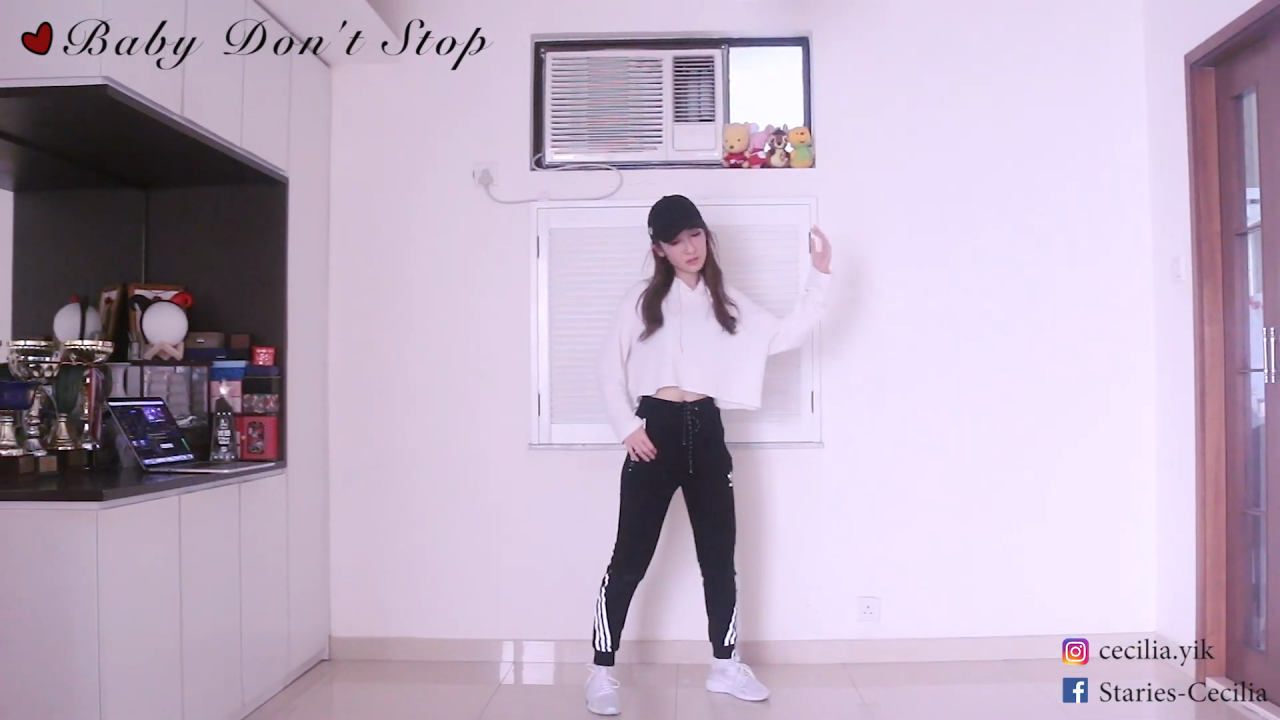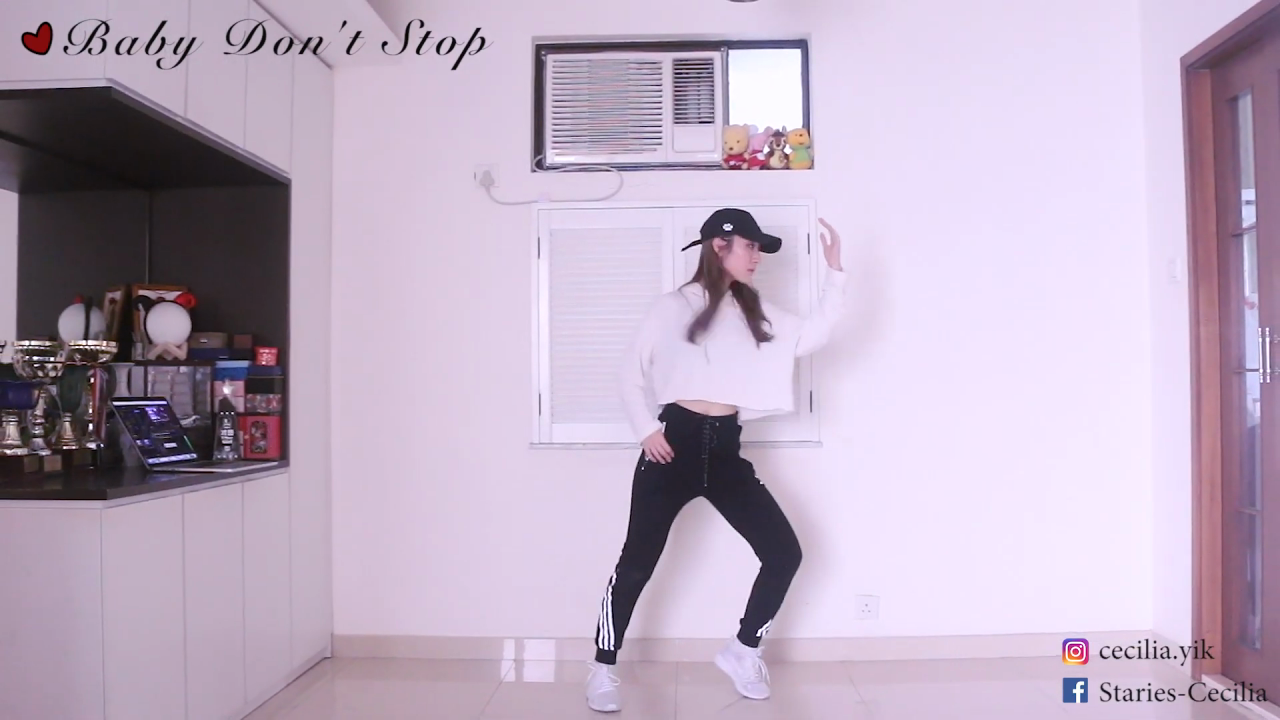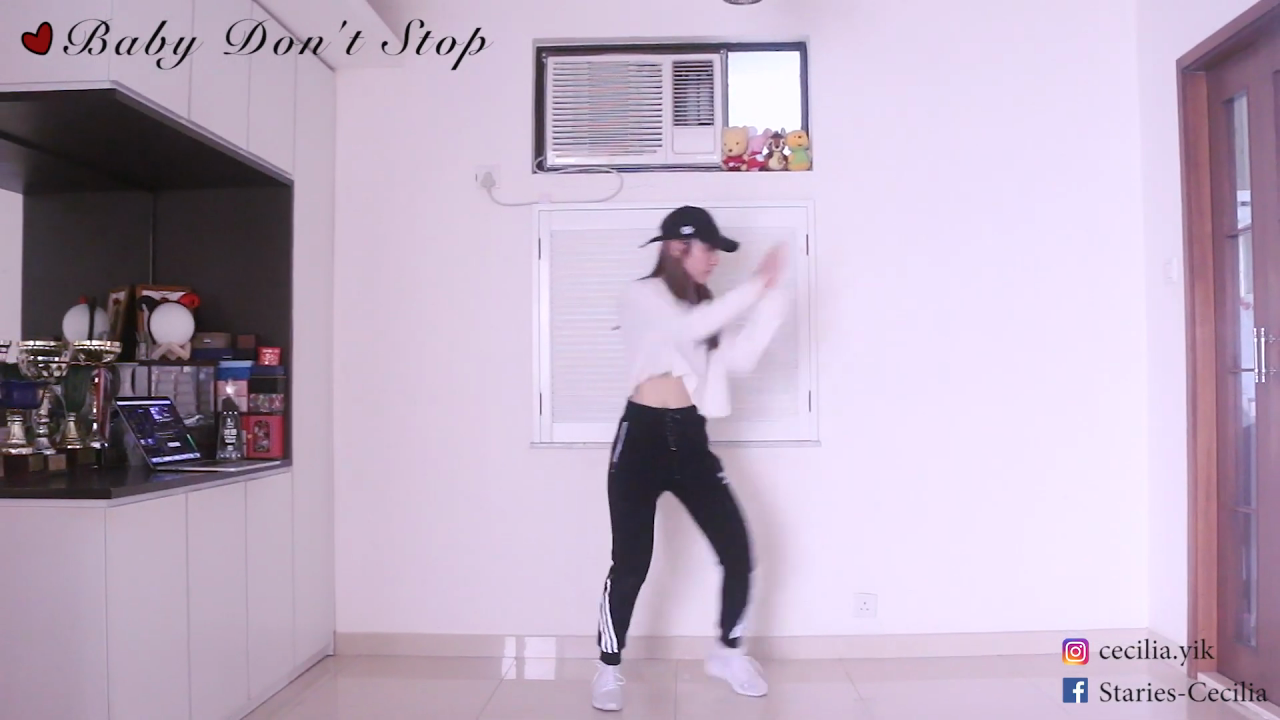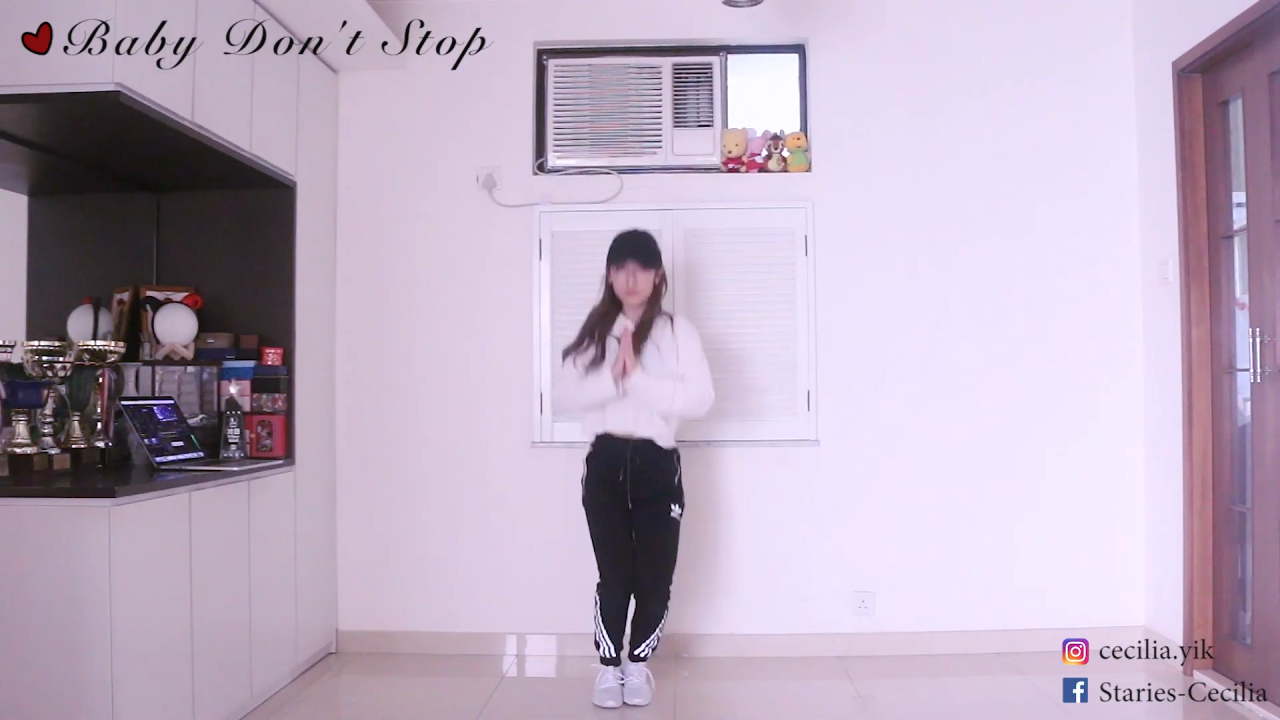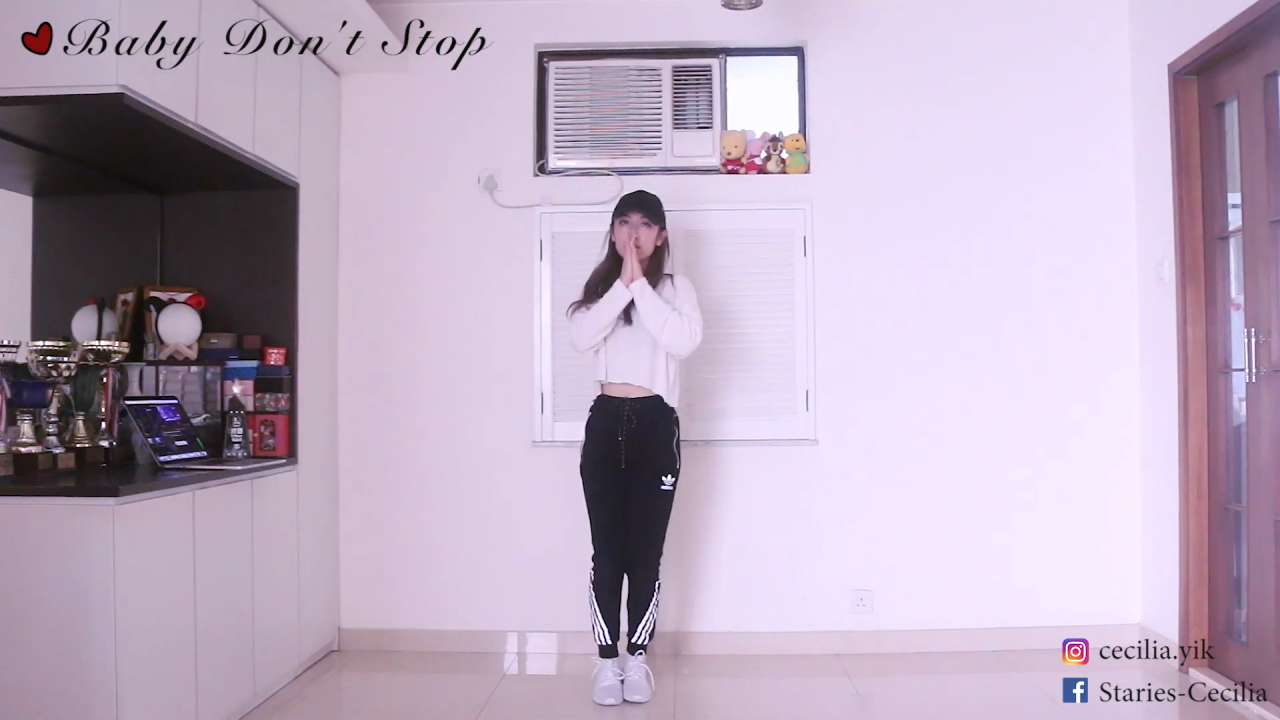
dt=0.5s
person 1, frame 1
left shoulder: (727, 301)
right shoulder: (641, 299)
left elbow: (786, 335)
right elbow: (610, 368)
left wrist: (819, 276)
right wrist: (627, 427)
left hip: (706, 433)
right hip: (656, 430)
left knee: (719, 558)
right knee: (630, 559)
left ankle: (725, 665)
right ankle: (602, 671)
person 1, frame 2
left shoulder: (757, 313)
right shoulder: (674, 306)
left elbow: (812, 336)
right elbow: (633, 371)
left wrist: (834, 272)
right wrist: (646, 427)
left hip: (725, 450)
right hip: (675, 444)
left knee: (784, 552)
right knee: (637, 562)
left ankle: (742, 651)
right ankle: (603, 669)
person 1, frame 3
left shoulder: (705, 309)
right shoulder: (641, 296)
left elbow: (740, 359)
right elbow: (686, 328)
left wrist: (769, 296)
right wrist: (753, 287)
left hip: (690, 437)
right hip: (642, 434)
left knee: (737, 551)
right knee: (631, 562)
left ankle: (729, 653)
right ankle: (608, 668)
person 1, frame 4
left shoulder: (678, 331)
right shoulder: (595, 330)
left elbow: (700, 400)
right elbow: (565, 396)
left wrist: (637, 373)
right wrist: (611, 375)
left hip: (658, 466)
right hip: (606, 462)
left knee: (655, 582)
right knee: (615, 577)
left ankle: (638, 663)
right ankle: (609, 666)
person 1, frame 5
left shoulder: (675, 287)
right shoulder: (599, 286)
left elbow: (683, 341)
right elbow: (582, 338)
left wrist: (639, 284)
right wrist: (622, 285)
left hip: (655, 424)
right hip: (606, 423)
left knee: (644, 555)
right knee: (607, 553)
left ankle: (636, 658)
right ankle: (607, 661)
